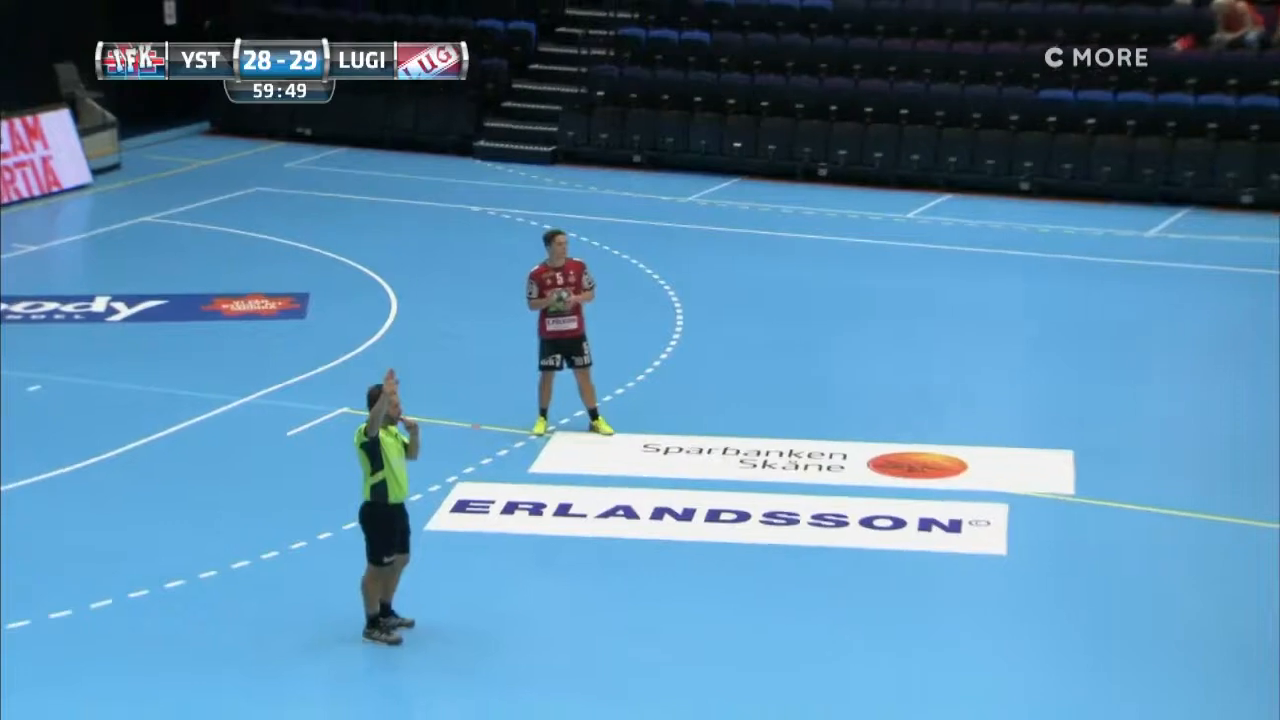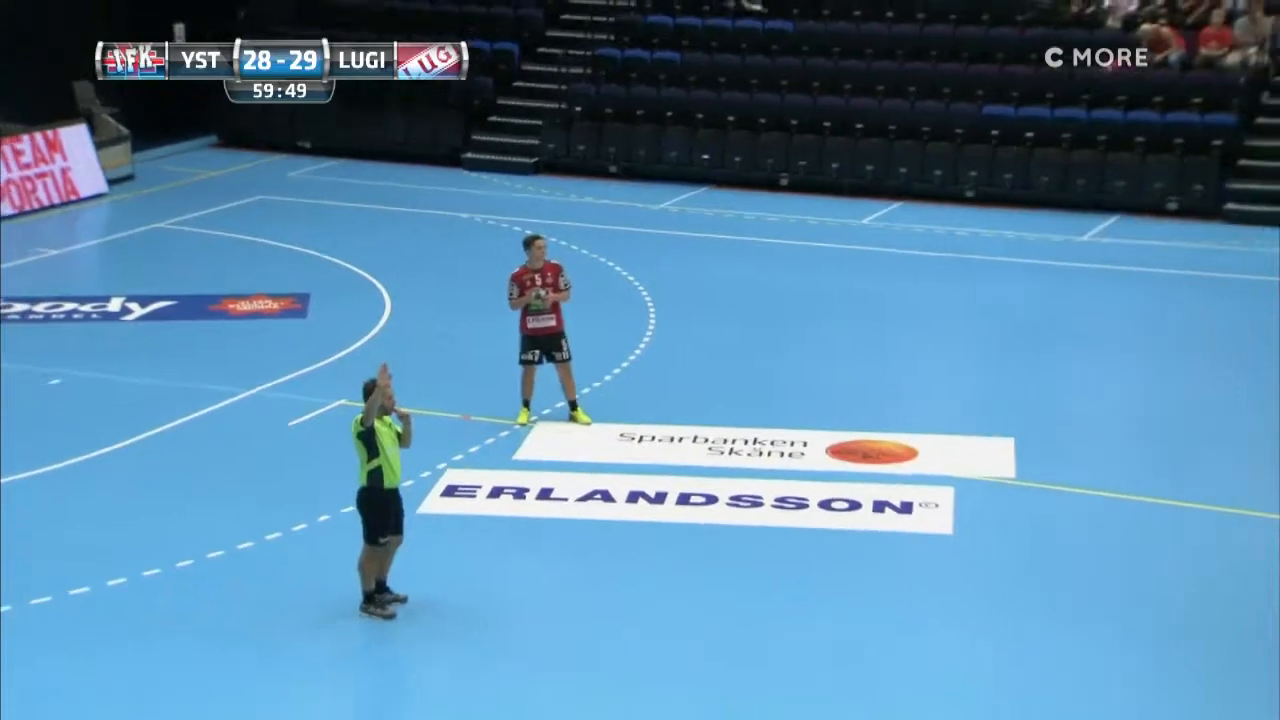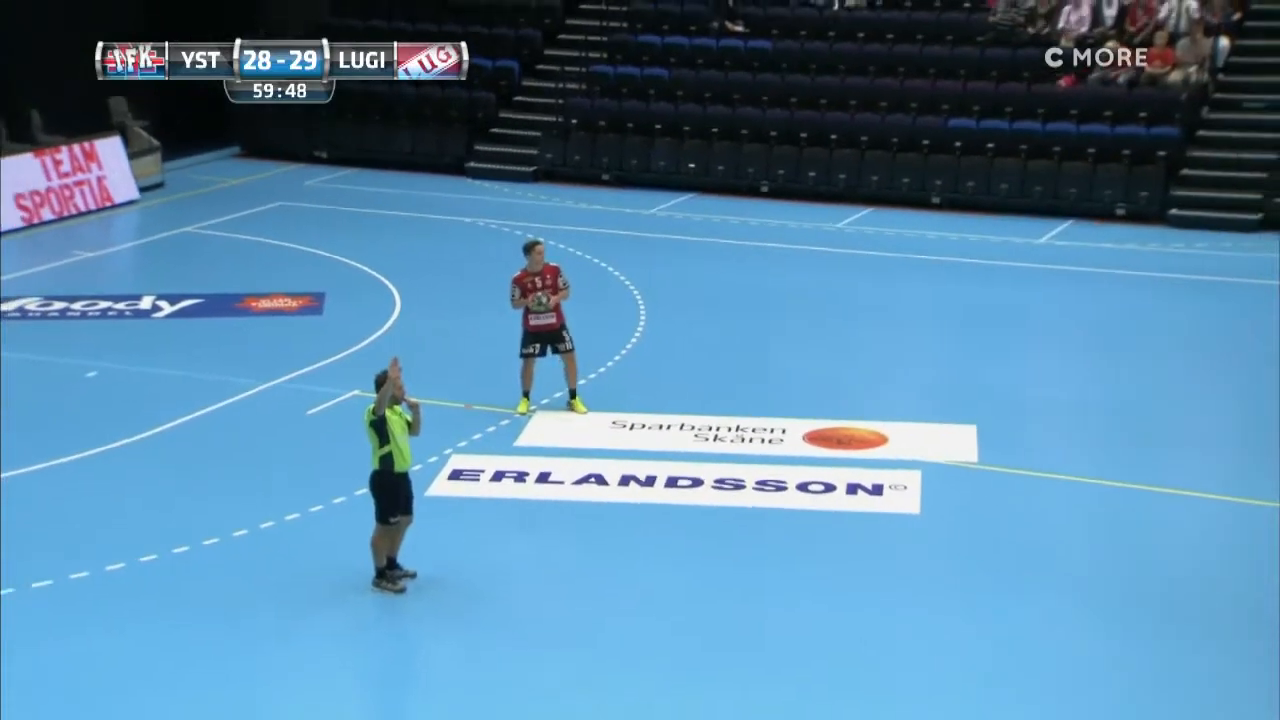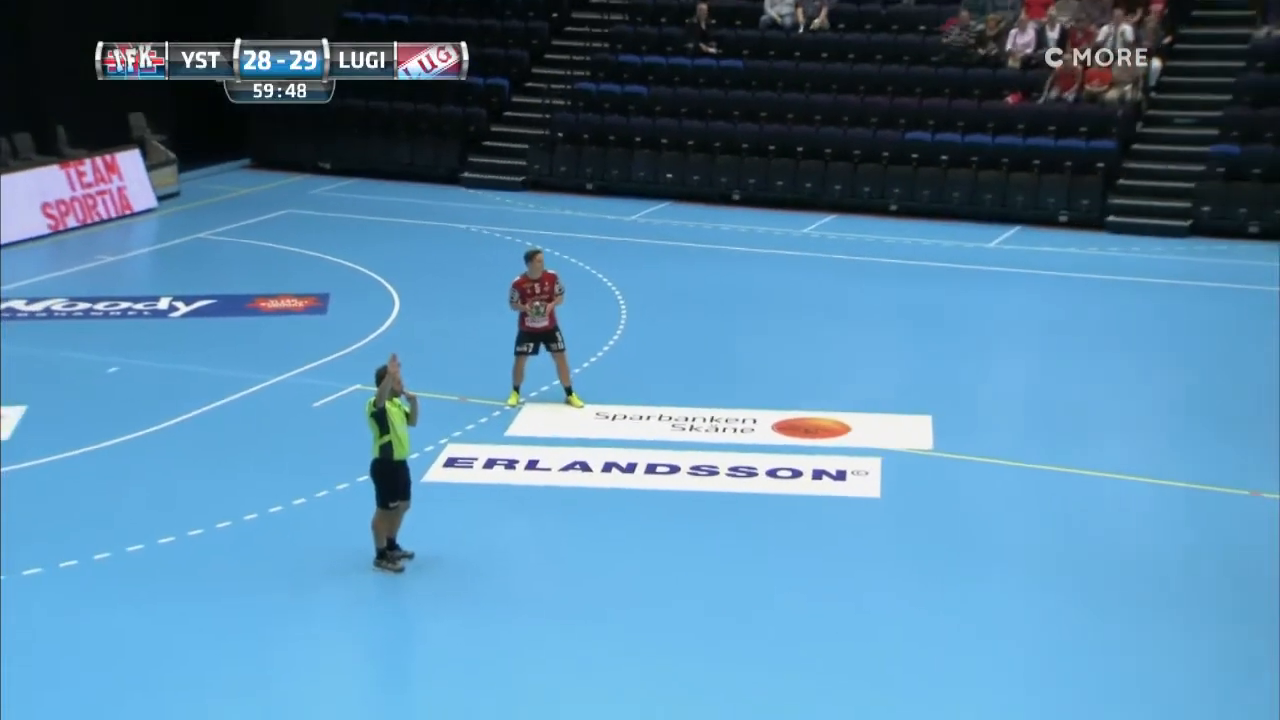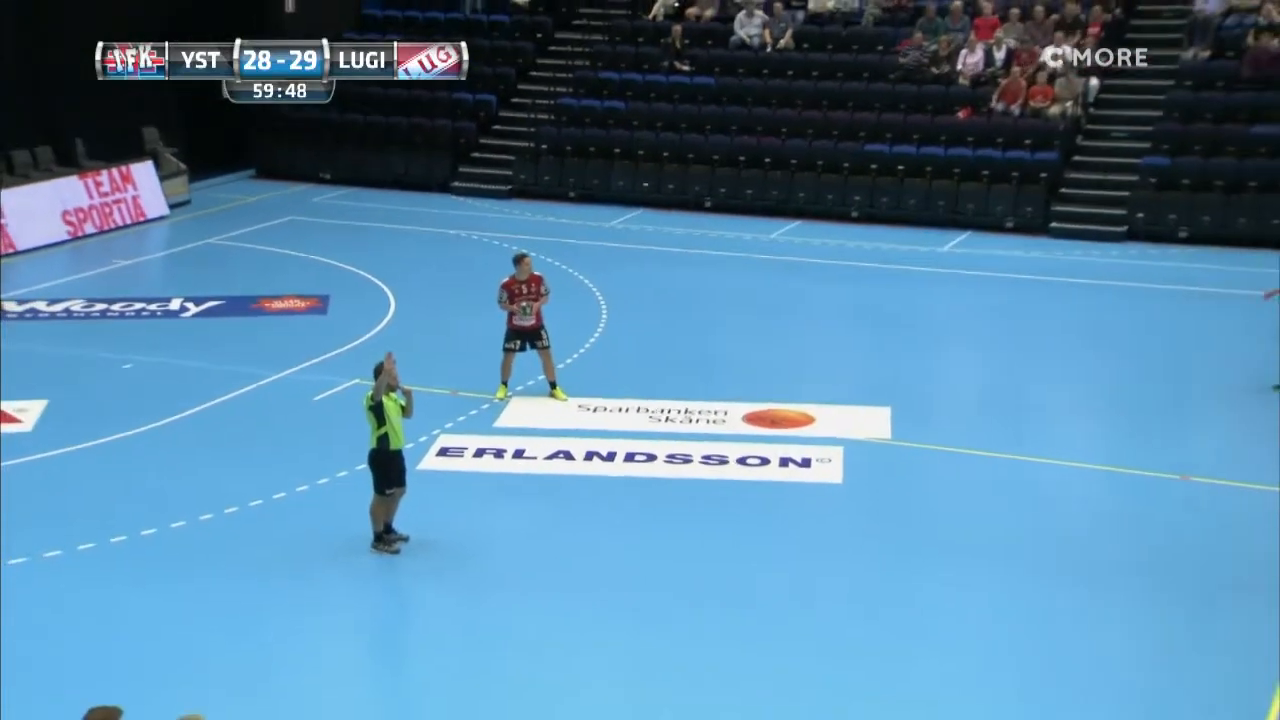
dt=0.4s
person 1, frame 1
left shoulder: (393, 431)
right shoulder: (368, 434)
left elbow: (412, 455)
right elbow: (373, 422)
left wrist: (414, 432)
right wrist: (385, 396)
left hip: (397, 507)
right hip: (378, 510)
left knee: (400, 560)
right knee: (377, 568)
left ankle: (386, 613)
right ankle: (372, 625)
person 1, frame 2
left shoulder: (387, 421)
right shoulder: (363, 425)
left elbow: (405, 444)
right elbow: (368, 414)
left wrist: (407, 423)
right wrist: (379, 389)
left hip: (391, 492)
right hip: (374, 495)
left knee: (394, 541)
right knee: (373, 548)
left ankle: (381, 589)
right ankle: (368, 601)
person 1, frame 3
left shoulder: (397, 410)
right shoulder: (376, 414)
left elbow: (414, 431)
right elbow: (380, 404)
left wrist: (416, 411)
right wrist: (390, 381)
left hip: (401, 475)
right hip: (385, 478)
left knee: (404, 521)
right knee: (385, 527)
left ankle: (391, 566)
right ankle: (380, 576)
person 1, frame 4
left shoulder: (397, 402)
right shoulder: (377, 406)
left elbow: (412, 422)
right elbow: (380, 396)
left wrist: (413, 403)
right wrist: (389, 375)
left hip: (400, 463)
right hip: (385, 465)
left knee: (402, 506)
right knee: (385, 511)
left ankle: (391, 546)
right ankle: (381, 556)
person 1, frame 5
left shoulder: (393, 397)
right shoulder: (374, 399)
left elbow: (408, 414)
right elbow: (377, 391)
left wrist: (409, 397)
right wrist: (385, 371)
left hip: (396, 452)
right hip: (382, 455)
left knee: (398, 492)
right knee: (381, 497)
left ankle: (388, 530)
right ankle: (378, 539)
person 2, frame 1
left shoulder: (579, 266)
right shoulder: (537, 274)
left elbow: (591, 293)
right elbow: (531, 304)
left wrist: (576, 298)
right wrist: (547, 301)
left hip: (575, 332)
right hip: (550, 335)
left knee: (584, 374)
right knee: (547, 376)
person 2, frame 2
left shoulder: (556, 268)
right shoulder: (517, 276)
left elbow: (567, 294)
right elbow: (512, 304)
left wrist: (554, 296)
right wrist: (527, 298)
left hip: (554, 329)
right hip: (530, 331)
left knee: (565, 368)
right knee: (529, 370)
left ankle: (575, 410)
right ankle: (525, 409)
person 2, frame 3
left shoulder: (554, 270)
right shoulder: (519, 279)
left elbow: (566, 292)
right elbow: (514, 304)
left wrist: (555, 298)
right wrist: (527, 302)
left hip: (556, 324)
right hip: (532, 328)
left knee: (570, 358)
right knee: (528, 362)
left ankle: (573, 399)
right ankle: (525, 399)
person 2, frame 4
left shoulder: (551, 277)
right shoulder: (518, 283)
left elbow: (560, 297)
right elbow: (513, 305)
left wrist: (551, 305)
right wrist: (524, 308)
left hip: (549, 326)
right hip: (527, 329)
left knee: (561, 358)
right knee: (520, 360)
left ankle: (570, 394)
right ankle: (515, 393)
person 2, frame 5
left shoulder: (538, 278)
right shoulder: (507, 284)
left elbow: (546, 296)
right elbow: (501, 304)
left wrist: (537, 304)
right wrist: (512, 308)
left hip: (536, 325)
right hip: (515, 327)
left knee: (546, 355)
right knee: (508, 356)
left ankle: (554, 388)
right ankle: (503, 386)
